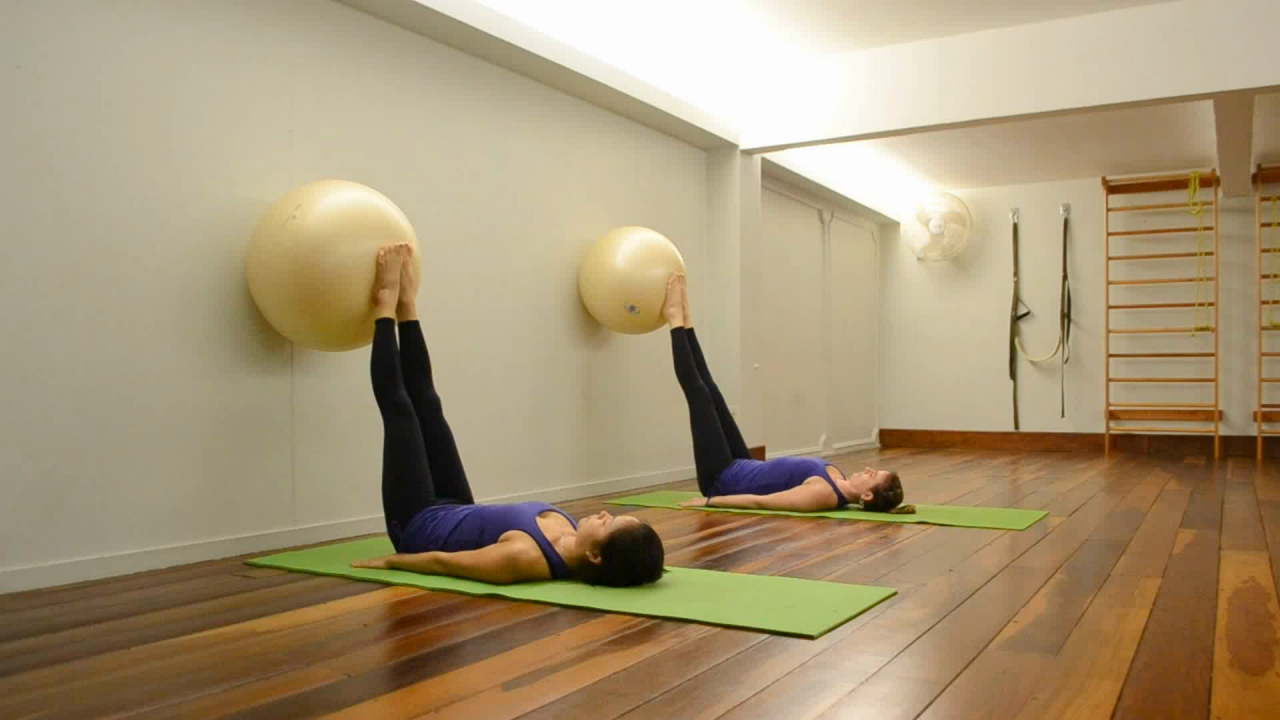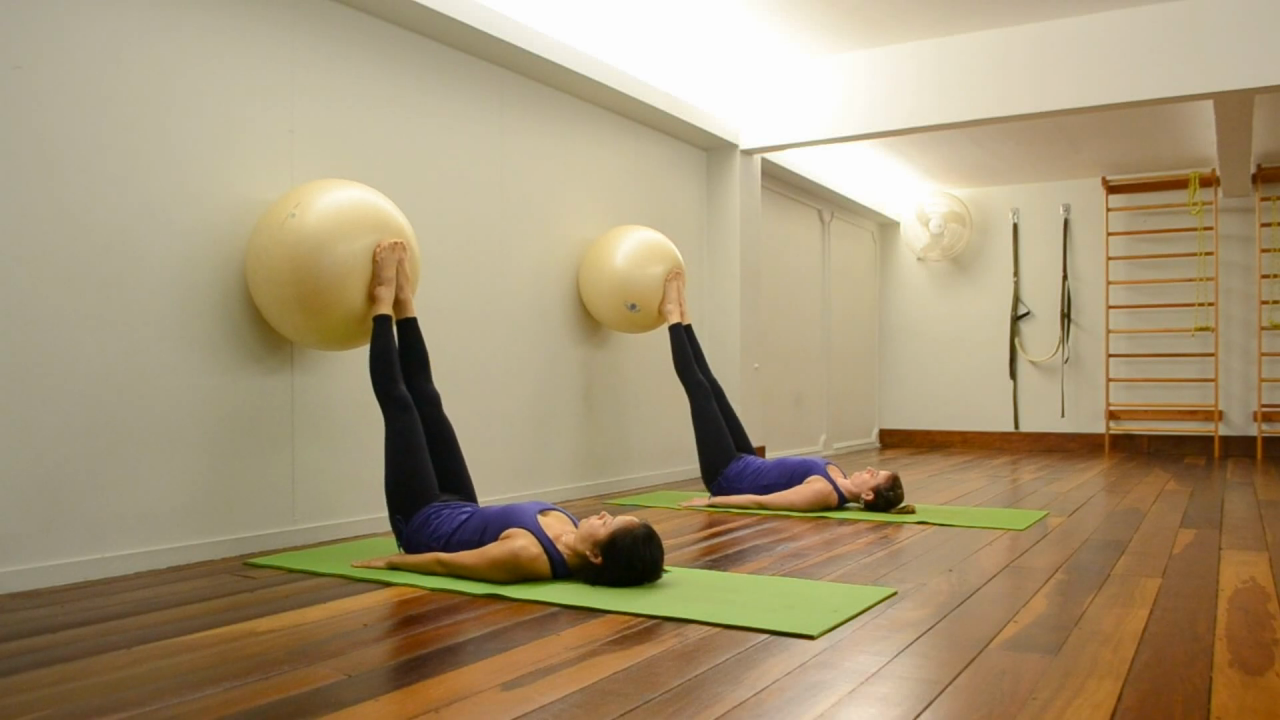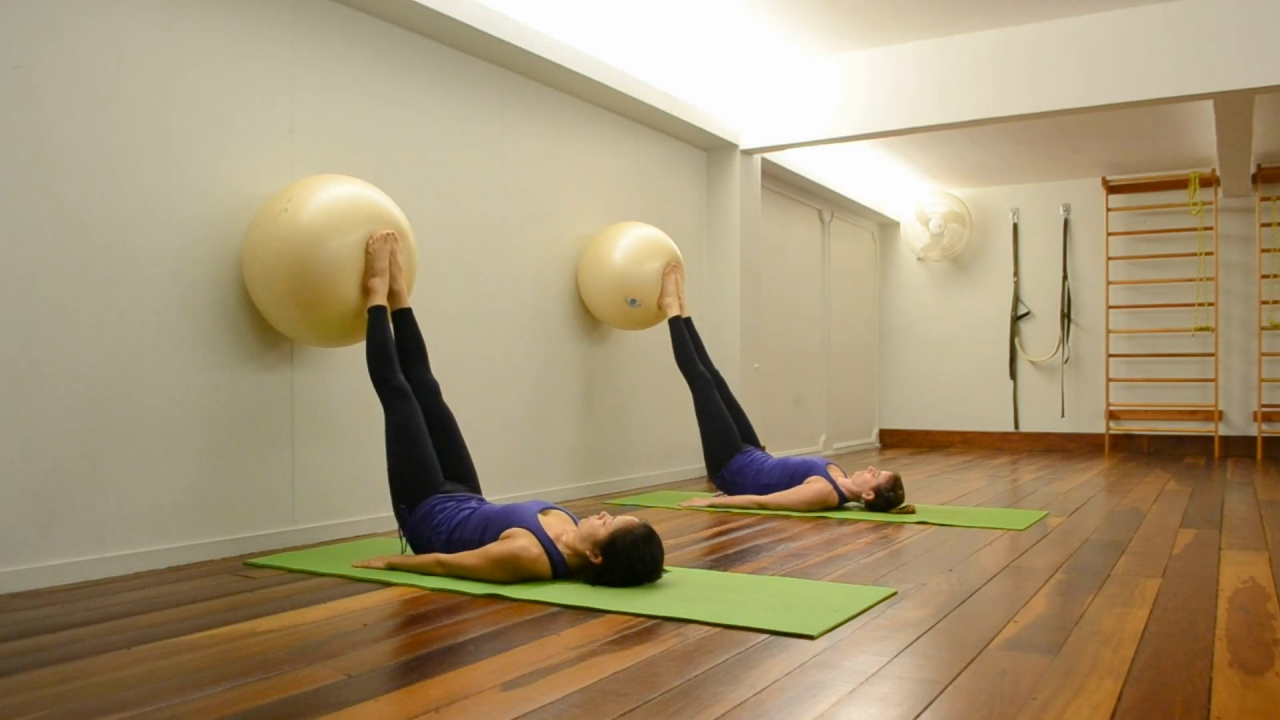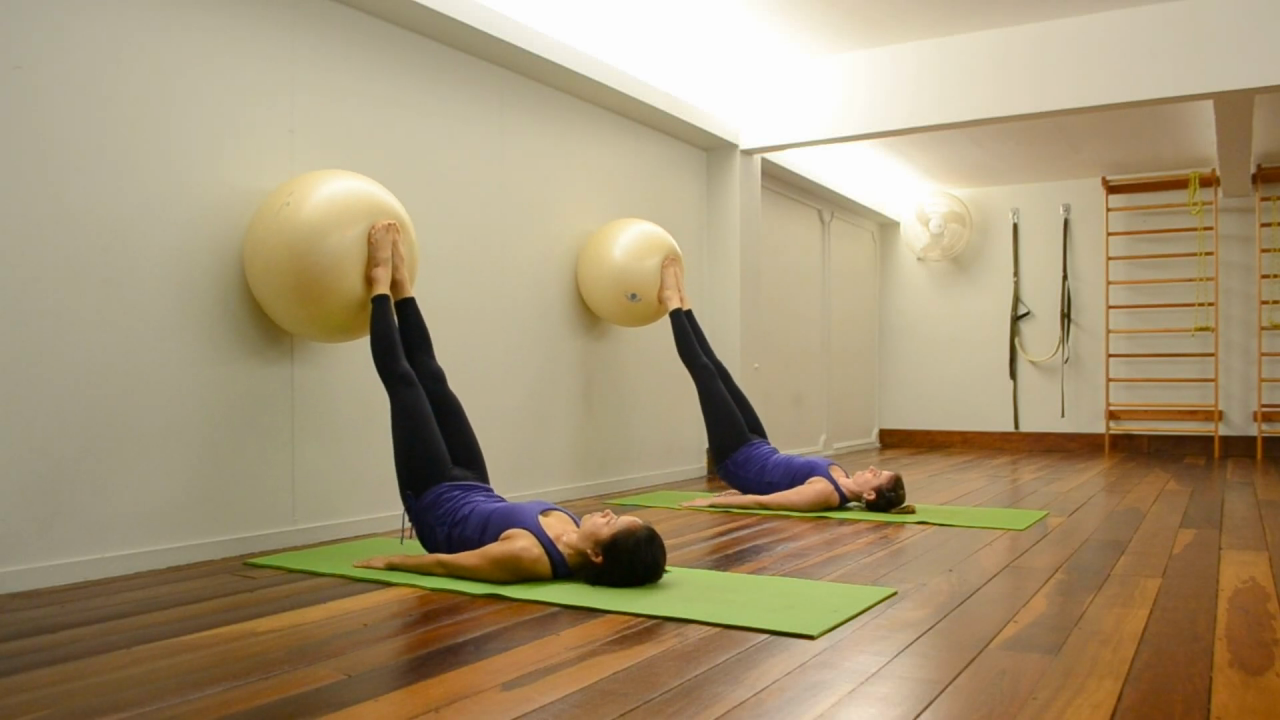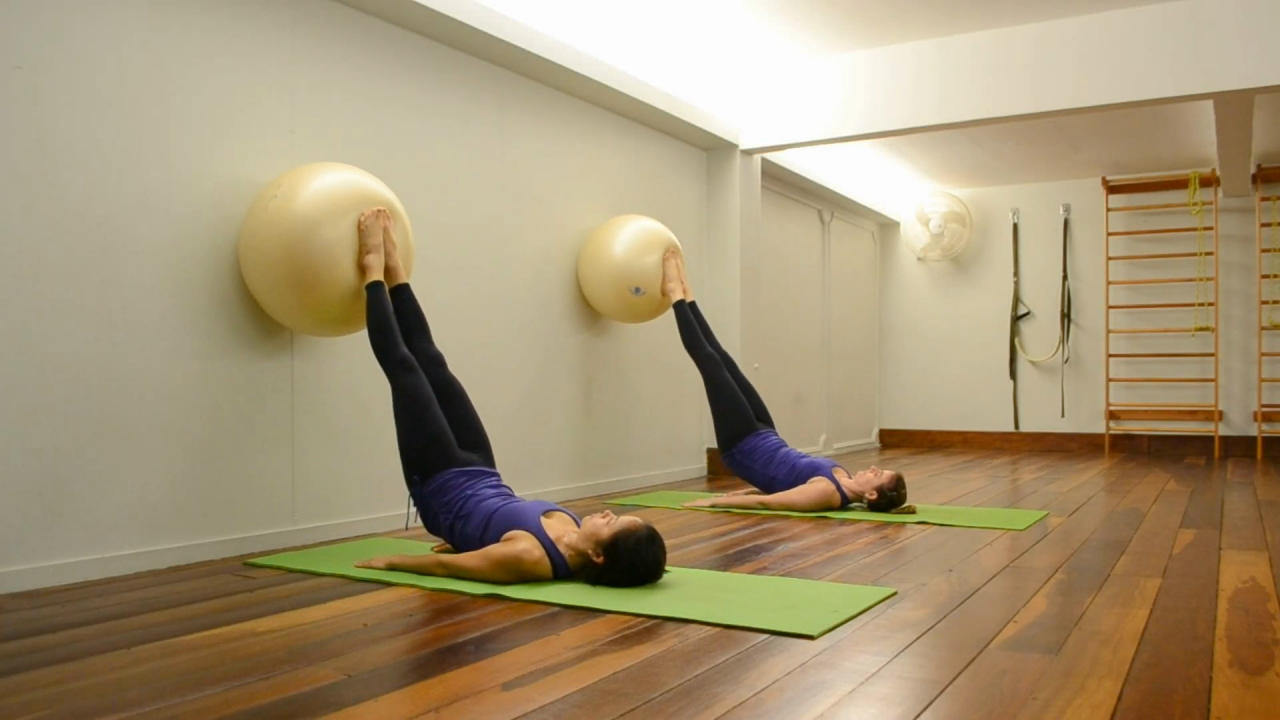
dt=1s
person 1, frame 1
left shoulder: (527, 558)
right shoulder: (571, 539)
left elbow: (440, 562)
left hip: (418, 525)
right hip: (455, 512)
left knee: (398, 407)
left ankle: (387, 303)
right ankle: (404, 304)
person 1, frame 2
left shoulder: (528, 556)
right shoulder: (573, 539)
left elbow: (442, 563)
left hip: (422, 523)
right hip: (459, 512)
left knee: (399, 404)
right knee: (425, 402)
left ankle: (384, 301)
right ankle: (401, 302)
person 1, frame 3
left shoulder: (529, 557)
right shoulder: (574, 540)
left elbow: (442, 564)
left hip: (429, 515)
right hip: (465, 504)
left knee: (398, 394)
right knee: (424, 391)
left ankle: (378, 293)
right ankle: (394, 293)
person 1, frame 4
left shoulder: (528, 557)
right shoulder: (573, 539)
left elbow: (442, 564)
left hip: (436, 503)
right hip: (471, 494)
left knee: (403, 381)
right knee: (431, 380)
left ankle: (382, 282)
right ankle: (397, 283)
person 1, frame 5
left shoulder: (531, 558)
right shoulder: (574, 538)
left elbow: (444, 566)
left hip: (443, 488)
right hip: (479, 481)
left knee: (404, 368)
right knee: (431, 365)
left ankle: (374, 268)
right ankle: (390, 269)
person 2, frame 1
left shoulder: (824, 493)
right shoulder: (836, 480)
left elbow: (759, 502)
left hip: (723, 480)
right hip: (738, 470)
left knee: (699, 392)
left ankle: (676, 319)
person 2, frame 2
left shoulder: (825, 493)
right shoulder: (838, 480)
left elbow: (760, 502)
left wrist: (710, 501)
left hip: (728, 476)
right hip: (743, 466)
left knee: (699, 388)
right knee: (711, 389)
left ankle: (673, 317)
person 2, frame 3
left shoulder: (825, 493)
right shoulder: (838, 478)
left elbow: (761, 502)
left wrist: (710, 501)
left hip: (733, 468)
right hip: (750, 460)
left knee: (702, 381)
right knee: (714, 381)
left ankle: (672, 310)
right ankle: (680, 308)
person 2, frame 4
left shoulder: (827, 494)
right shoulder: (840, 479)
left elbow: (762, 502)
left wrist: (711, 501)
left hip: (738, 460)
right hip: (756, 452)
left knee: (704, 372)
right knee: (718, 372)
left ankle: (673, 302)
right ankle: (680, 302)
person 2, frame 5
left shoulder: (829, 494)
right shoulder: (842, 480)
left elbow: (765, 503)
left hip: (744, 447)
right hip: (763, 441)
left knee: (710, 362)
right knee: (722, 361)
left ankle: (676, 295)
right ankle: (684, 296)
